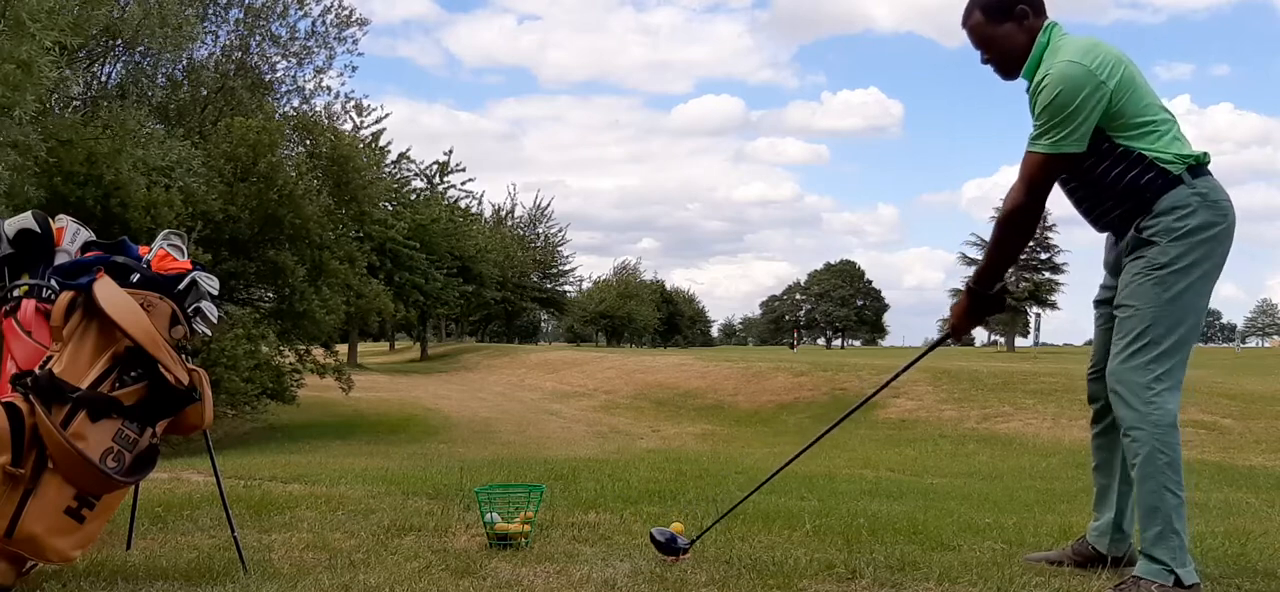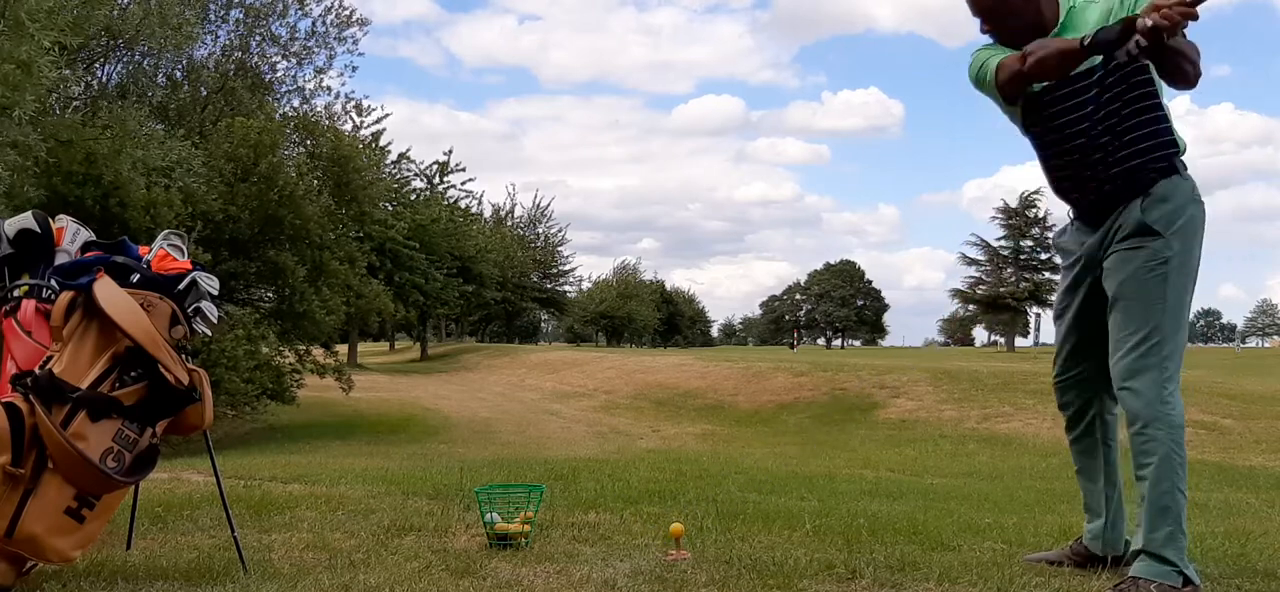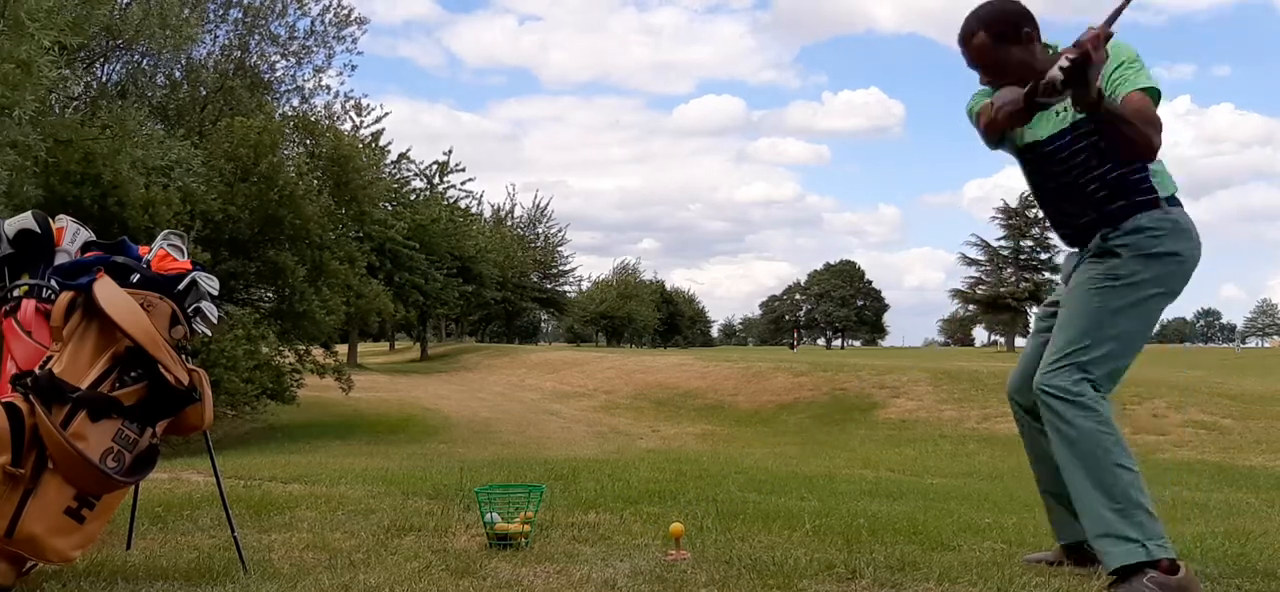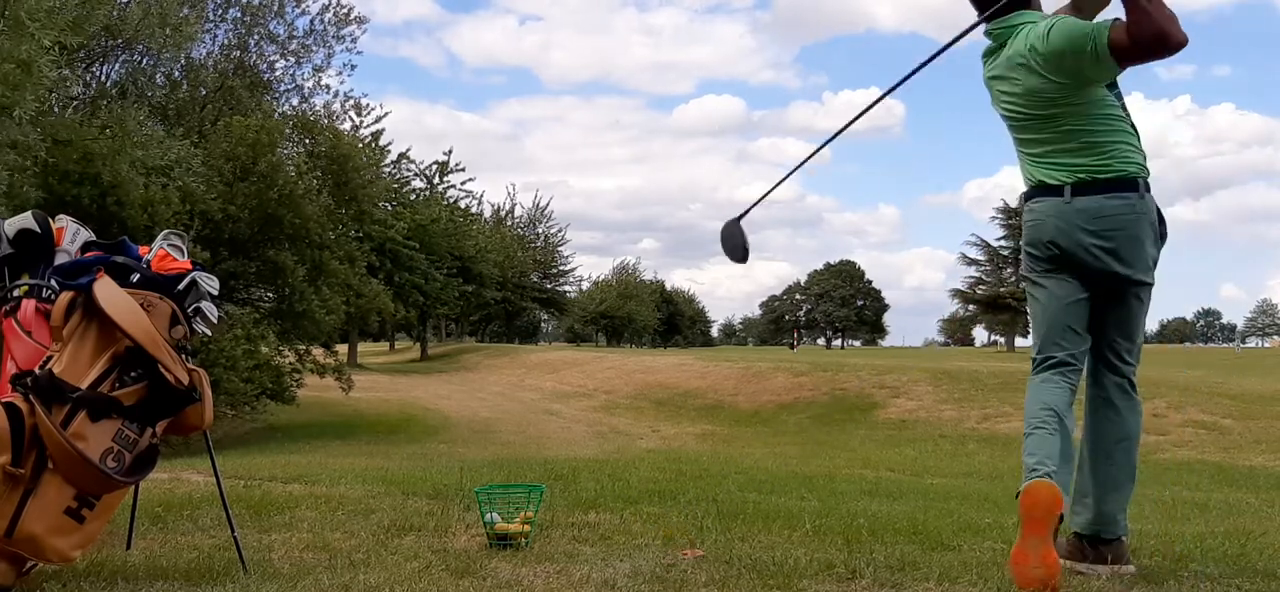
dt=0.5s
person 1, frame 1
left shoulder: (1069, 71)
right shoulder: (1055, 71)
left elbow: (1026, 203)
right elbow: (1027, 198)
left wrist: (976, 290)
right wrist: (992, 282)
left hip: (1179, 219)
right hip: (1140, 229)
left knee: (1137, 382)
right knee: (1107, 384)
right ankle: (1109, 539)
person 1, frame 2
right shoulder: (987, 65)
left elbow: (1185, 72)
right elbow: (1035, 66)
left hip: (1155, 211)
right hip: (1087, 226)
left knee: (1141, 380)
right knee: (1077, 384)
right ankle: (1103, 537)
person 1, frame 3
left shoulder: (1113, 58)
right shoulder: (988, 102)
left elbow: (1142, 143)
right elbow: (999, 120)
left wrist: (1088, 89)
right wrist: (1048, 86)
left hip: (1145, 239)
right hip: (1095, 252)
left knee: (1062, 383)
right knee: (1027, 390)
right ankle: (1085, 538)
person 1, frame 4
left shoulder: (995, 58)
left hip: (1051, 218)
right hip: (1122, 212)
left knee: (1054, 367)
right knee: (1114, 374)
left ankle: (1044, 481)
right ankle: (1101, 534)
